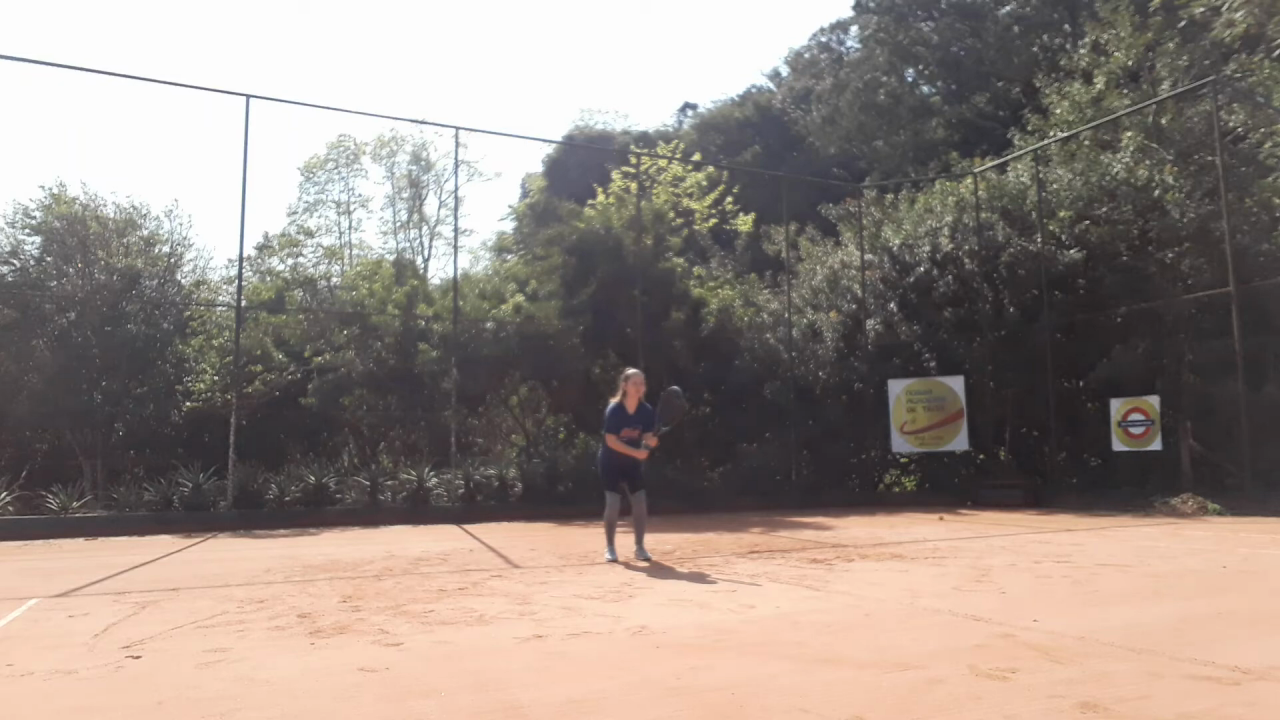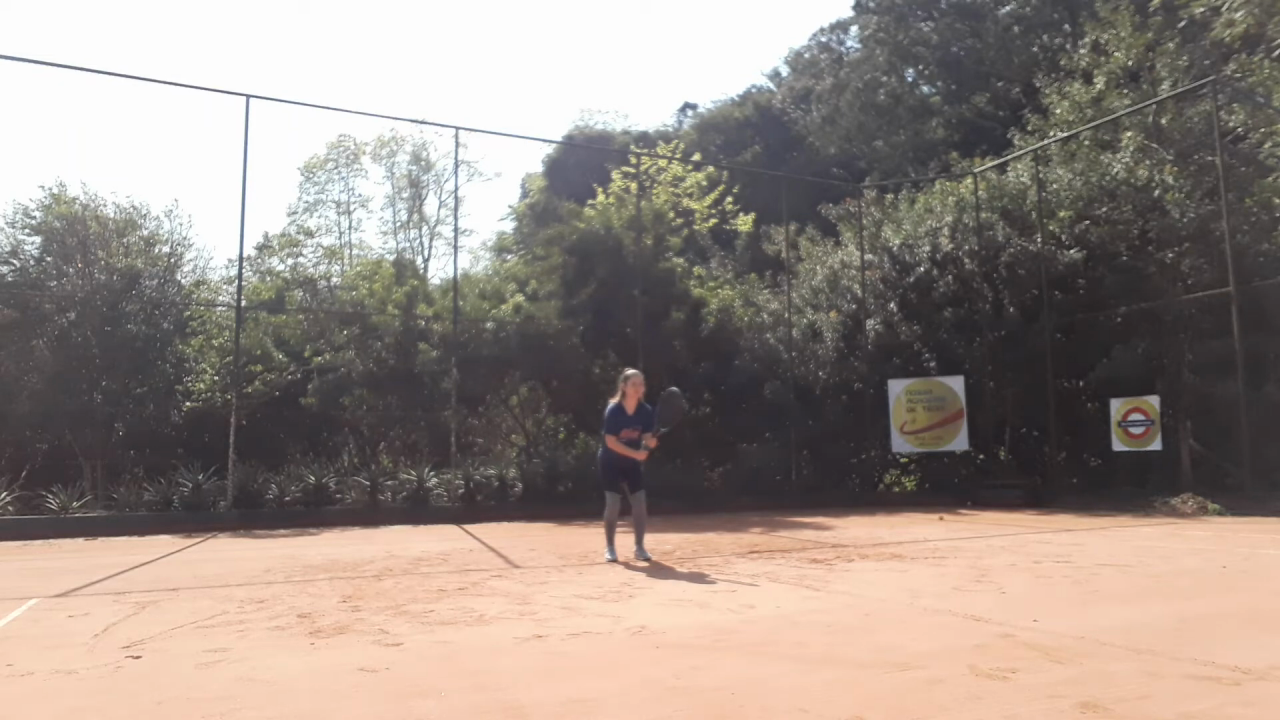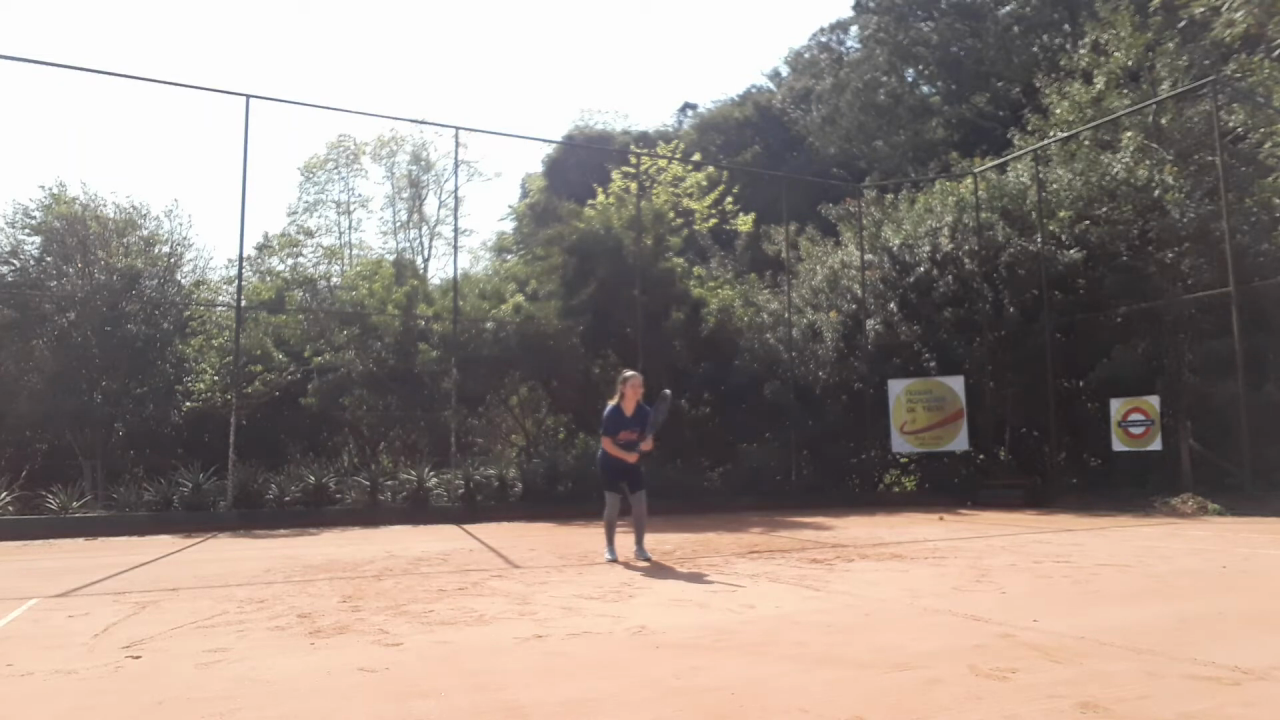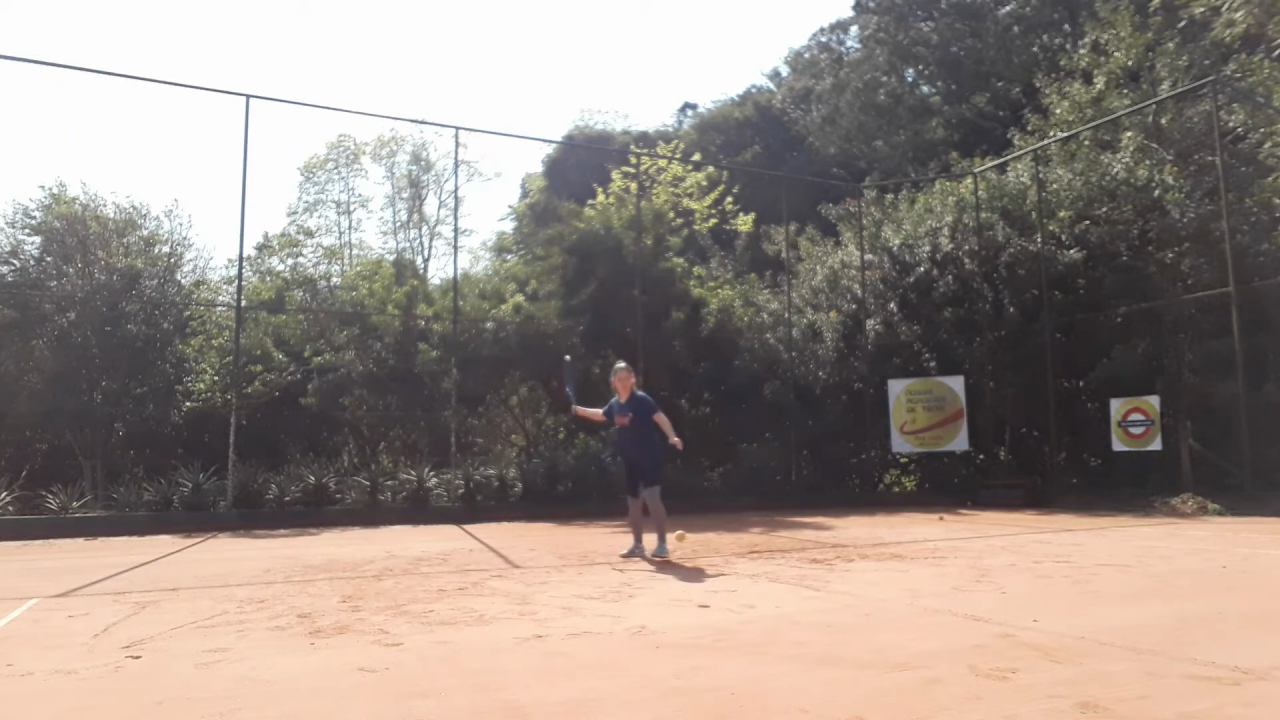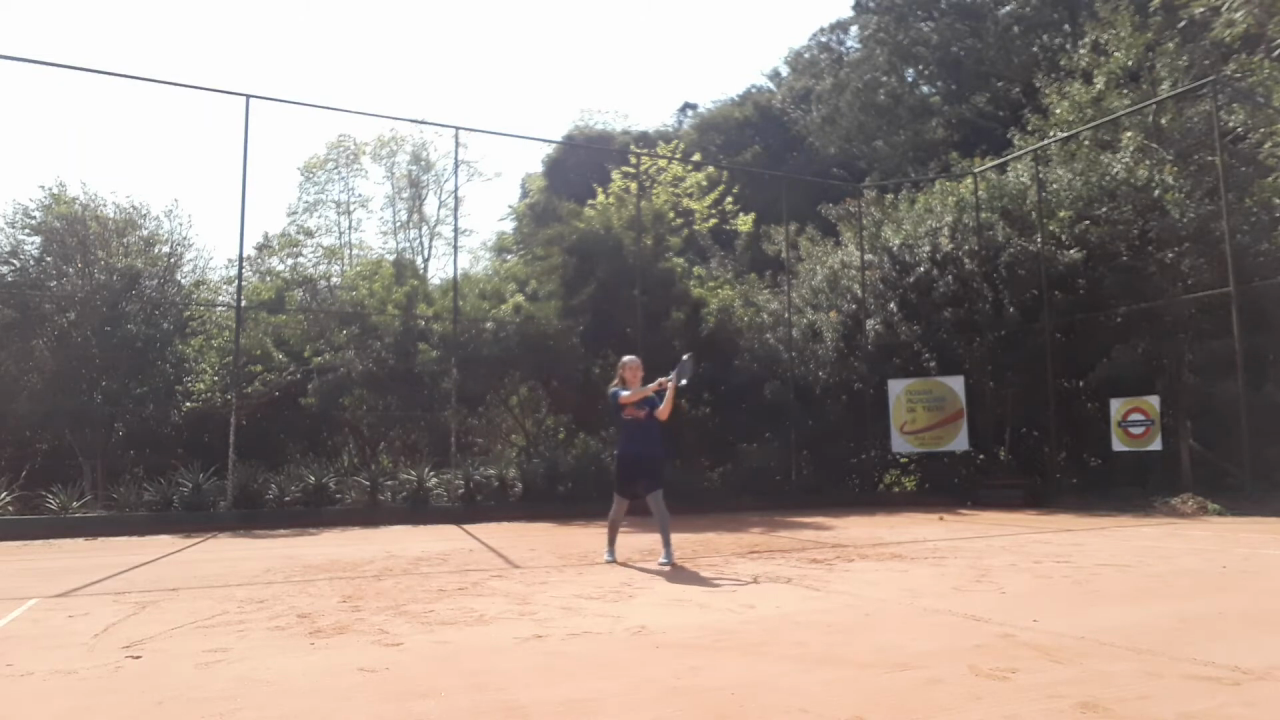
dt=1s
person 1, frame 1
left shoulder: (647, 411)
right shoulder: (614, 409)
left elbow: (647, 438)
right elbow: (611, 441)
left wrist: (650, 442)
right wrist: (636, 452)
left hip: (633, 463)
right hip: (611, 463)
left knee: (640, 503)
right knee: (613, 504)
left ankle: (639, 547)
right ankle: (610, 548)
person 1, frame 2
left shoulder: (646, 411)
right shoulder: (613, 410)
left elbow: (647, 438)
right elbow: (610, 442)
left wrist: (650, 443)
right wrist: (635, 453)
left hip: (632, 464)
right hip: (611, 463)
left knee: (640, 503)
right knee: (613, 504)
left ankle: (639, 547)
right ankle: (610, 548)
person 1, frame 3
left shoulder: (644, 412)
right shoulder: (612, 412)
left elbow: (647, 441)
right elbow: (605, 443)
left wrist: (646, 445)
right wrist: (626, 455)
left hip: (632, 464)
right hip: (610, 464)
left knee: (640, 504)
right knee: (613, 505)
left ankle: (639, 547)
right ankle: (610, 548)
person 1, frame 4
left shoulder: (641, 399)
right shoulder: (614, 404)
left elbow: (661, 418)
right elbow: (601, 415)
left wrist: (672, 436)
right wrist: (580, 410)
left hip: (649, 457)
right hip: (630, 460)
left knee: (652, 497)
right knee: (633, 503)
left ankle: (662, 544)
right ankle: (638, 545)
person 1, frame 5
left shoulder: (651, 397)
right shoulder: (616, 394)
left elbow: (662, 415)
right elbow: (629, 397)
left wrist: (670, 390)
right wrist: (654, 386)
left hip: (650, 456)
right hip: (626, 457)
left knee: (657, 501)
right knee: (619, 505)
left ankle: (667, 550)
right ankle: (610, 548)
